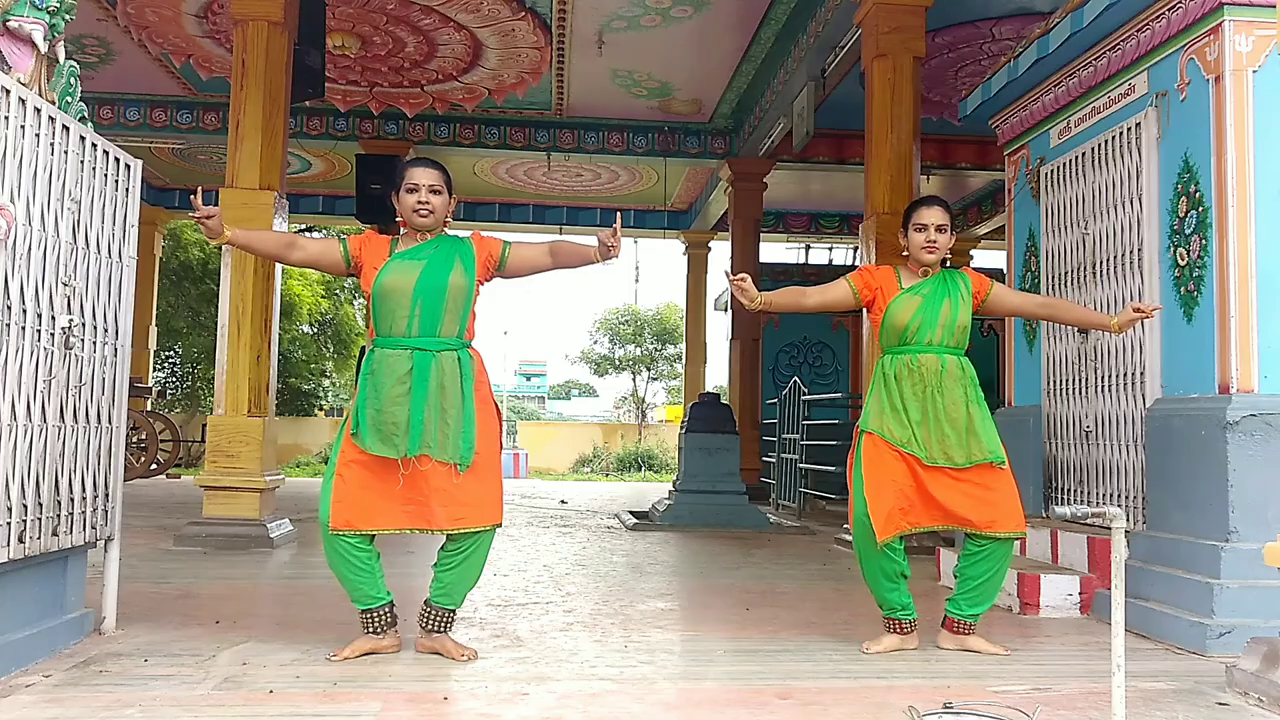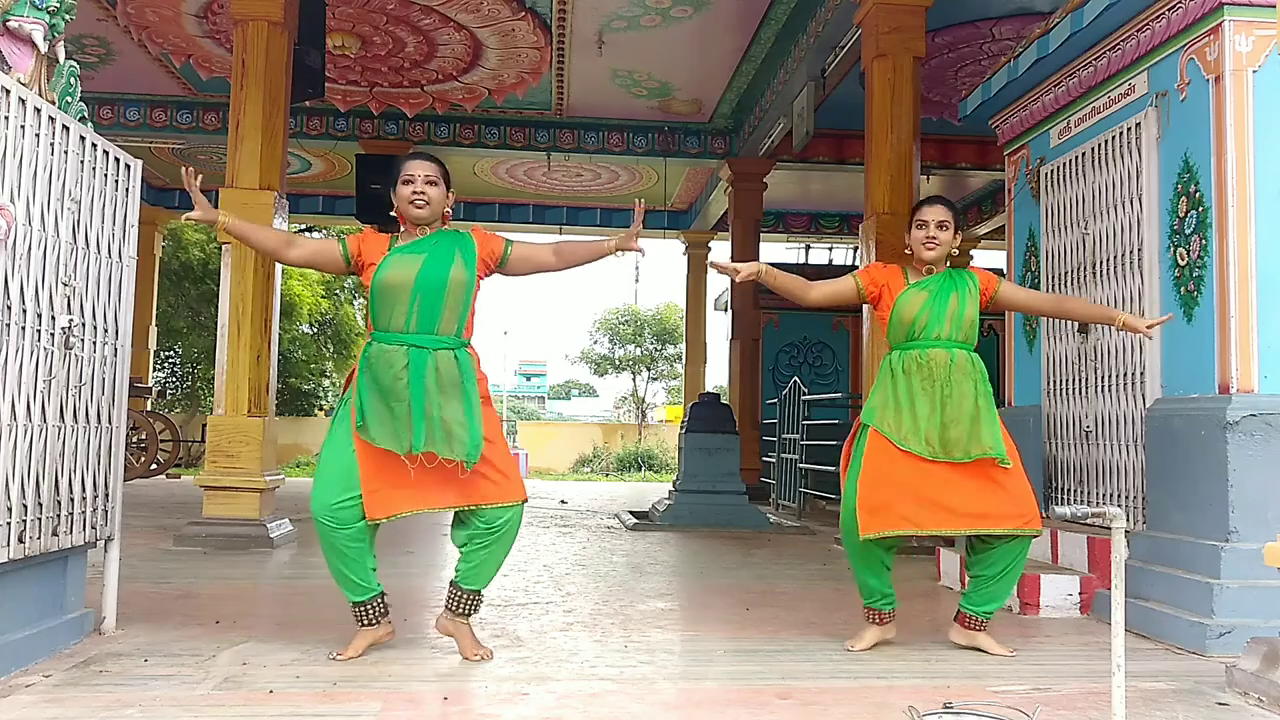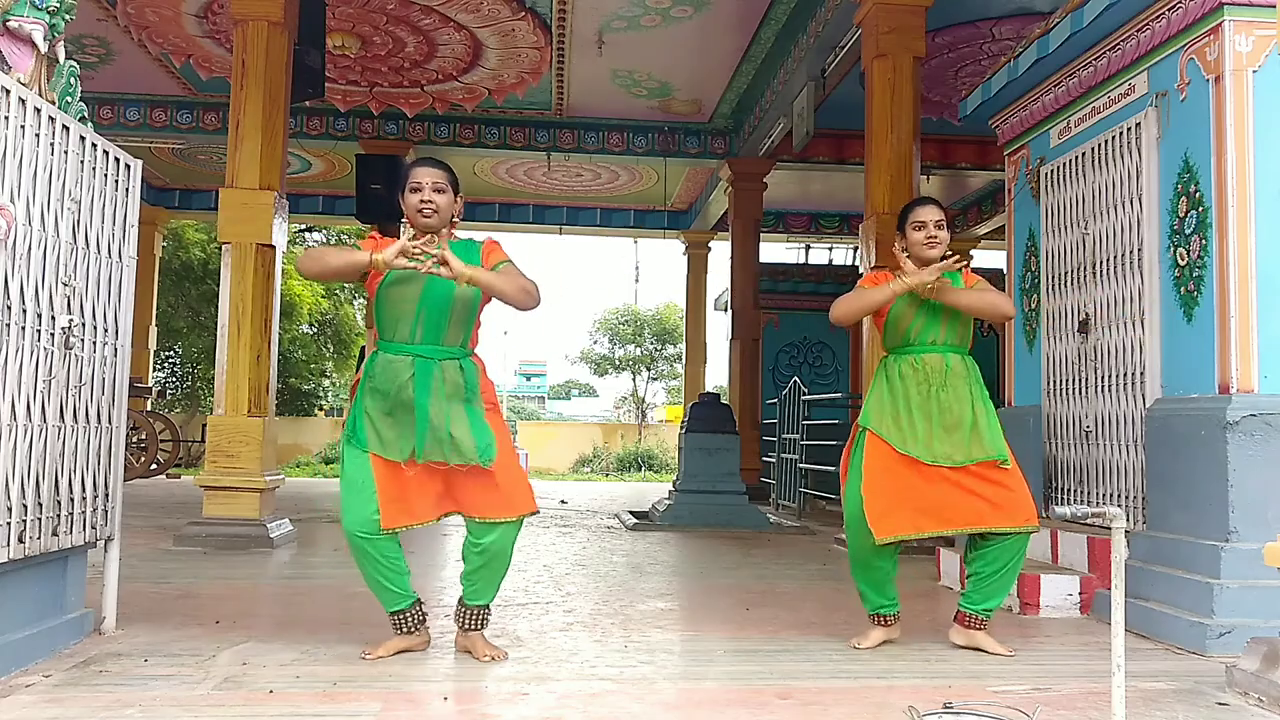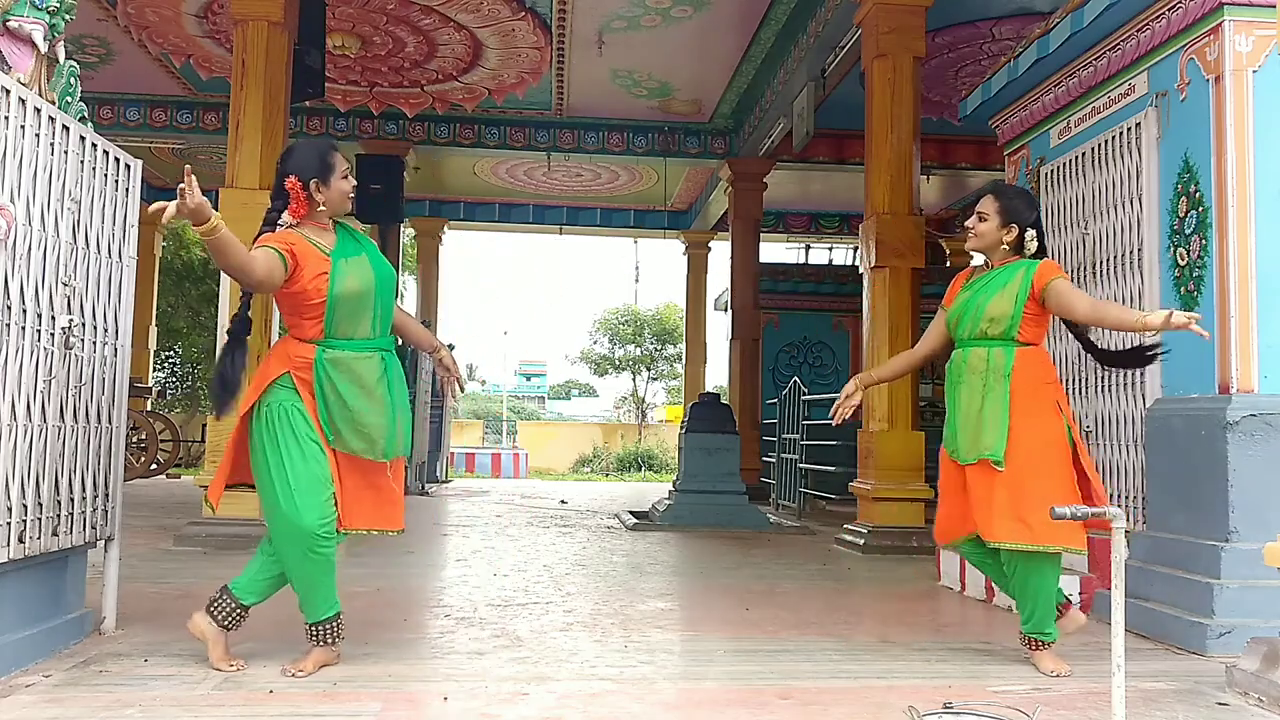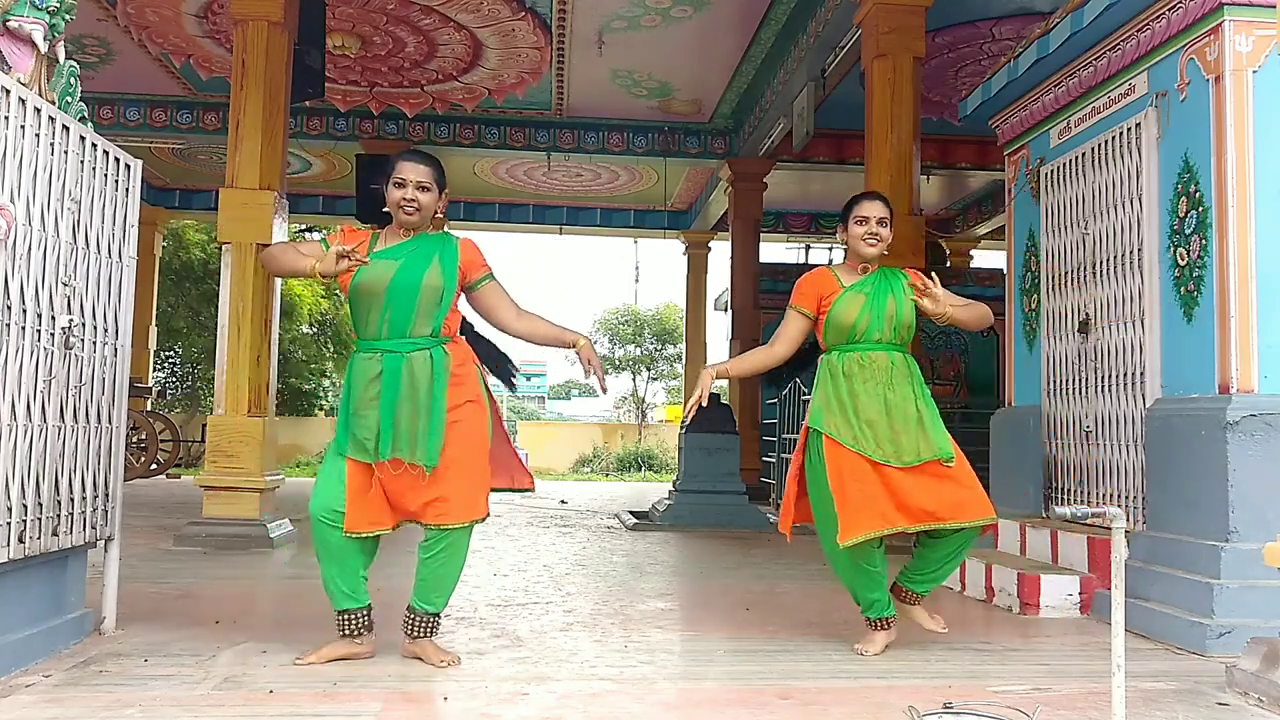
dt=1s
person 1, frame 1
left shoulder: (474, 251)
right shoulder: (371, 249)
left elbow: (549, 254)
right elbow: (295, 248)
left wrist: (596, 251)
right wrist: (227, 234)
left hip: (454, 397)
right hip: (384, 395)
left knee: (472, 513)
right knee: (342, 511)
left ankle: (435, 627)
right ankle: (379, 627)
person 1, frame 2
left shoulder: (475, 245)
right shoulder: (370, 246)
left elbow: (551, 255)
right elbow: (290, 248)
left wrist: (612, 244)
right wrist: (220, 217)
left hip: (451, 390)
right hip: (379, 390)
left knee: (499, 501)
right knee: (333, 506)
left ankle: (458, 613)
right ankle: (373, 619)
person 1, frame 3
left shoulder: (481, 254)
right shoulder: (380, 249)
left elbow: (530, 296)
right elbow: (308, 264)
left wrist: (463, 272)
right wrist: (392, 254)
left hip: (457, 398)
right hip: (384, 400)
left knee: (499, 507)
right knee: (364, 523)
left ankle: (470, 627)
right ankle: (410, 627)
person 1, frame 4
left shoulder: (357, 240)
right shoulder: (284, 247)
left elbow: (389, 309)
right elbow: (244, 271)
left wrist: (437, 348)
right wrist: (208, 222)
left hip: (365, 396)
right hip: (305, 395)
left knee: (329, 524)
right knee: (306, 520)
left ankle: (221, 615)
right ankle: (324, 638)
person 1, frame 5
left shoulder: (457, 251)
right shoulder: (353, 244)
left elbow: (510, 316)
right elbow: (274, 255)
left wrist: (572, 338)
right wrist: (317, 267)
left hip: (444, 392)
right hip: (371, 393)
left knee: (449, 513)
right knee: (332, 510)
left ankle: (420, 633)
right ankle: (354, 633)
person 2, frame 1
left shoulder: (968, 285)
right shoulder: (876, 280)
left elbow: (1041, 306)
right elbow: (810, 298)
left wrist: (1113, 322)
right wrist: (759, 301)
left hip: (957, 414)
right hip: (894, 412)
left knee: (995, 517)
right knee: (874, 518)
left ankle: (960, 625)
right ankle: (900, 625)
person 2, frame 2
left shoulder: (975, 282)
right shoulder: (883, 277)
left elbow: (1049, 302)
right elbow: (811, 291)
left wrist: (1121, 320)
right wrist: (759, 272)
left hip: (966, 410)
right hip: (901, 409)
left knee: (1011, 517)
right knee: (862, 510)
left ankle: (971, 621)
right ankle: (880, 615)
person 2, frame 3
left shoulder: (964, 280)
right shoulder: (881, 282)
left elbow: (1006, 309)
right elbow: (837, 314)
left wrist: (935, 287)
right wrist: (905, 282)
left hip: (963, 410)
right hip: (897, 411)
left knee: (1010, 515)
right knee: (869, 517)
left ankle: (970, 620)
right ankle: (883, 617)
person 2, frame 4
left shoulder: (1038, 273)
right shoulder: (962, 282)
left elbow: (1084, 309)
right elbow: (923, 349)
left wrist: (1143, 319)
right wrist: (865, 378)
left hip: (1020, 408)
right hip: (966, 412)
left knee: (1023, 522)
right knee: (969, 529)
left ankle: (1039, 639)
right ankle: (1057, 608)
person 2, frame 5
left shoulder: (908, 282)
right shoulder: (817, 282)
left elbow: (984, 316)
right elbow: (777, 349)
left wrist: (946, 311)
right wrist: (717, 370)
left hip: (906, 411)
right hip: (844, 413)
left knee: (959, 509)
right knee: (855, 524)
left ankle: (908, 592)
right ankle: (881, 618)
